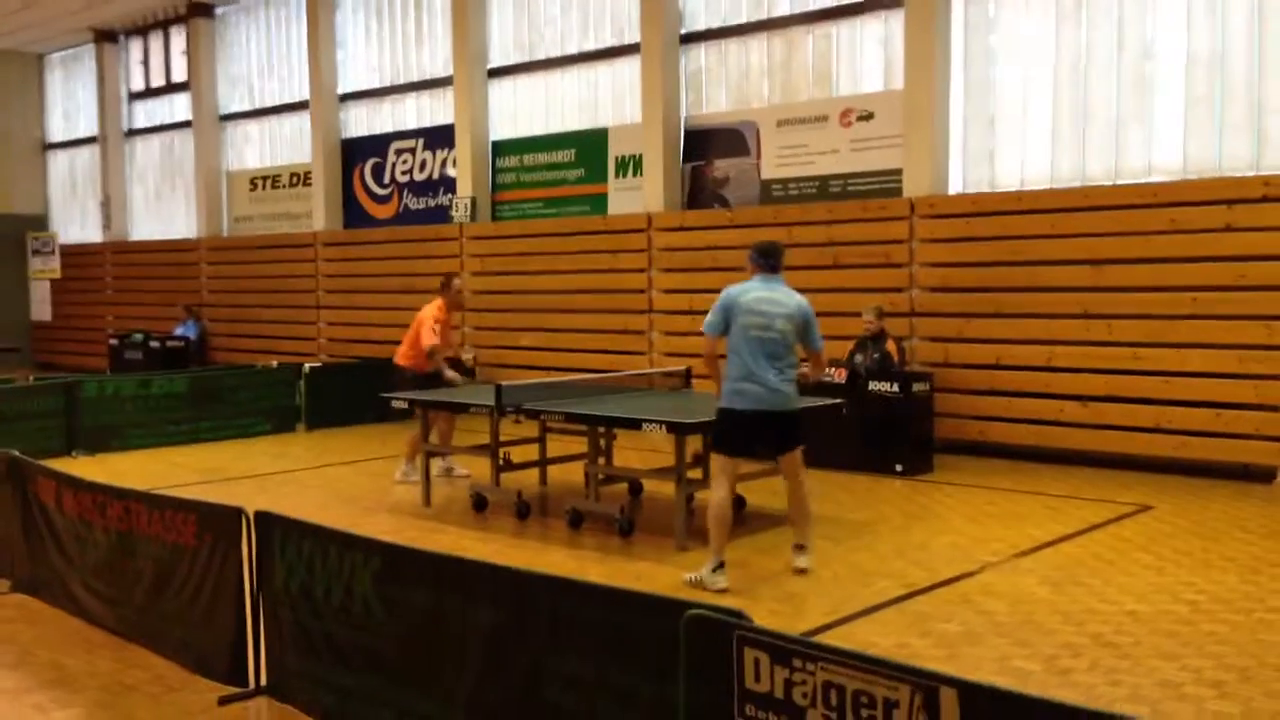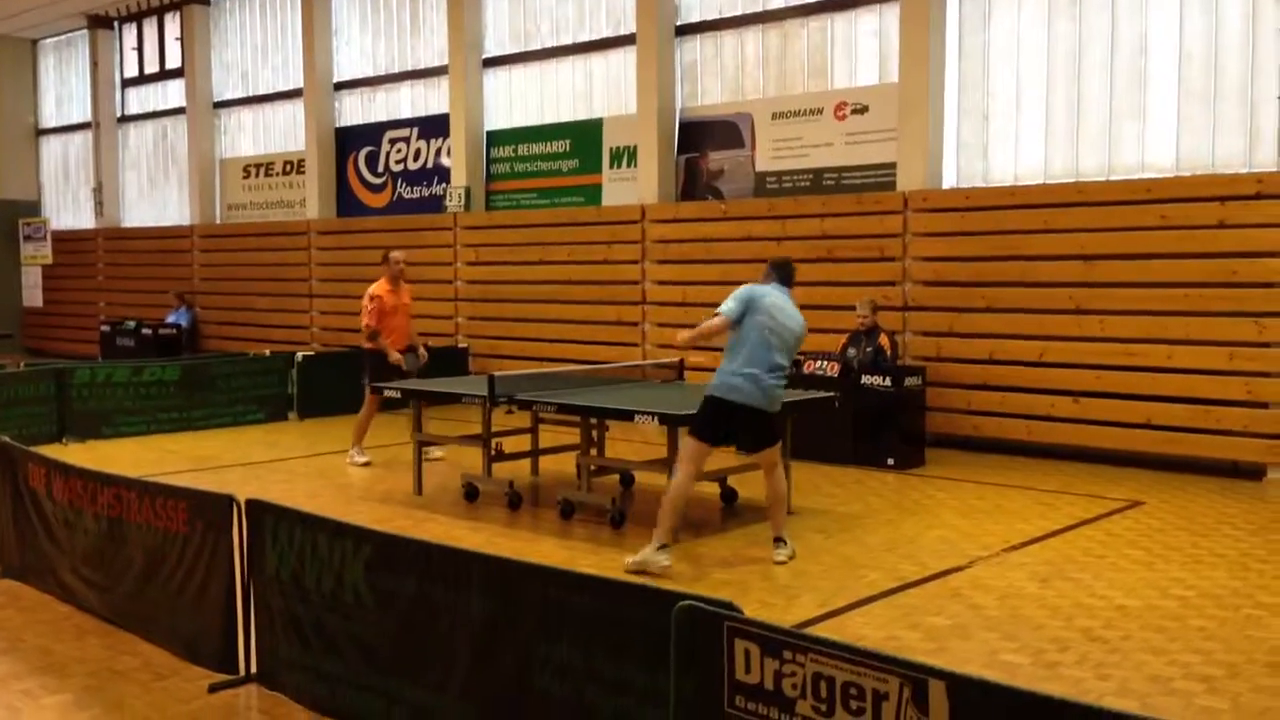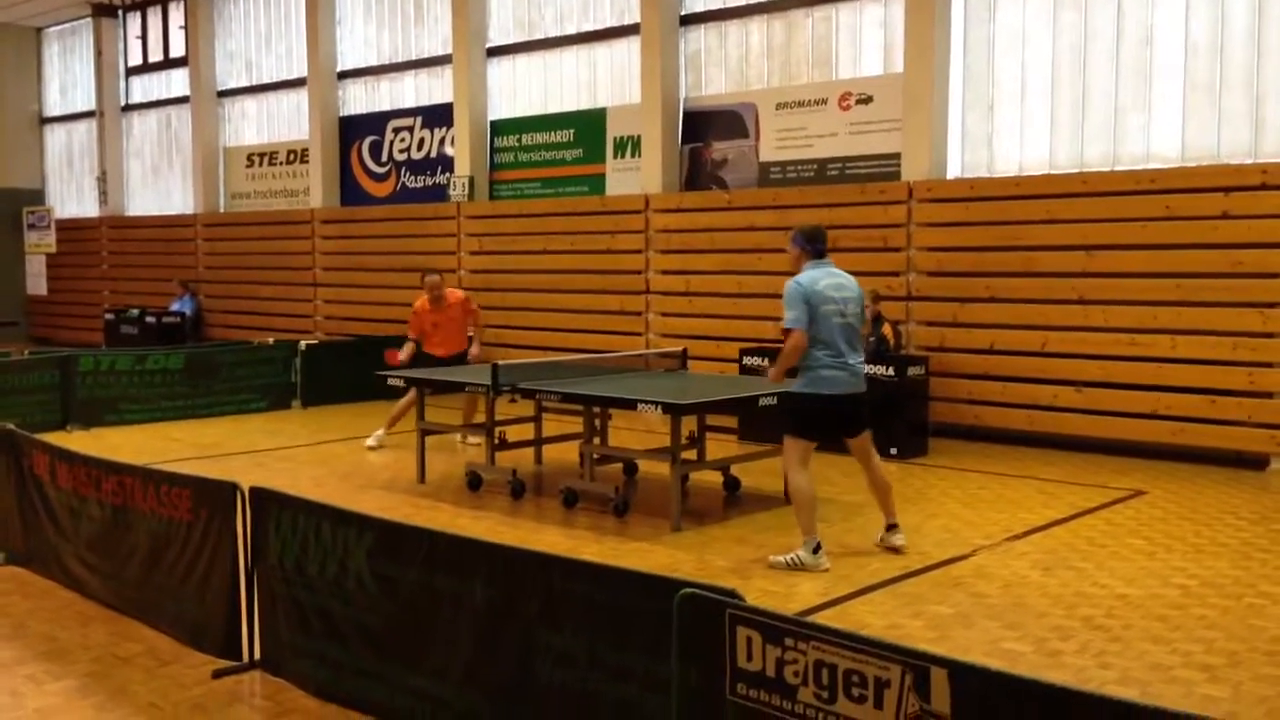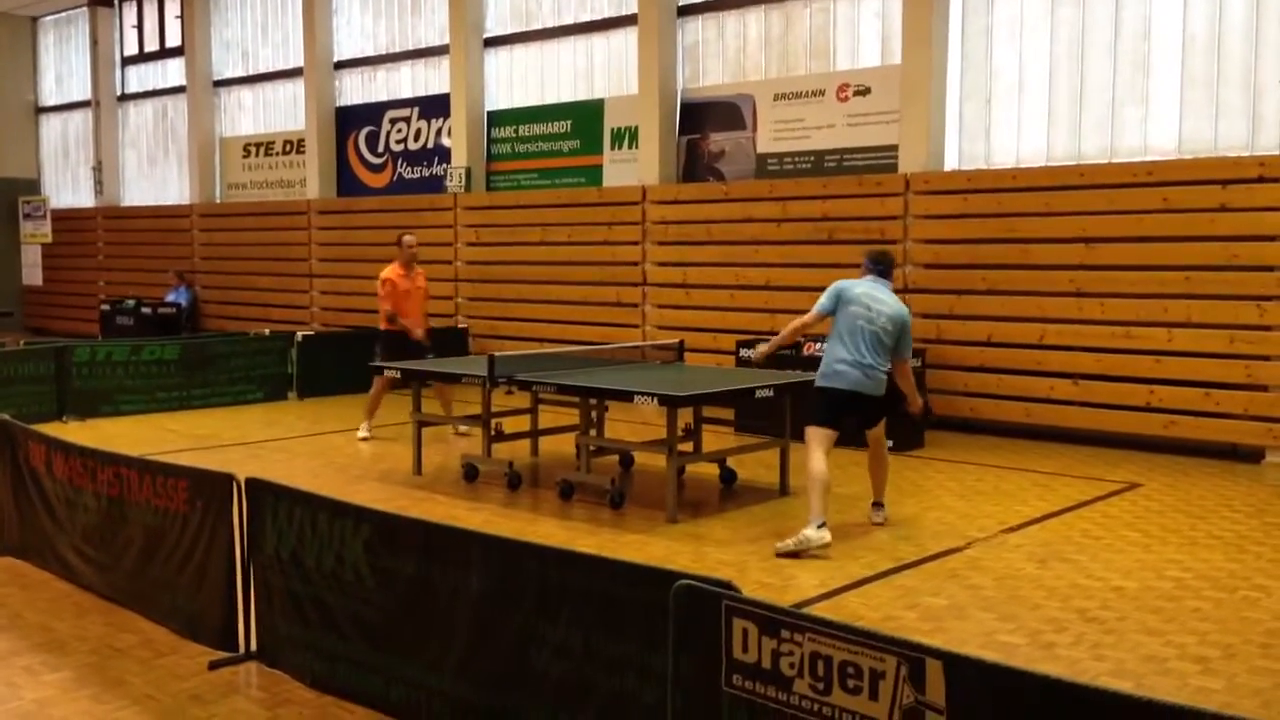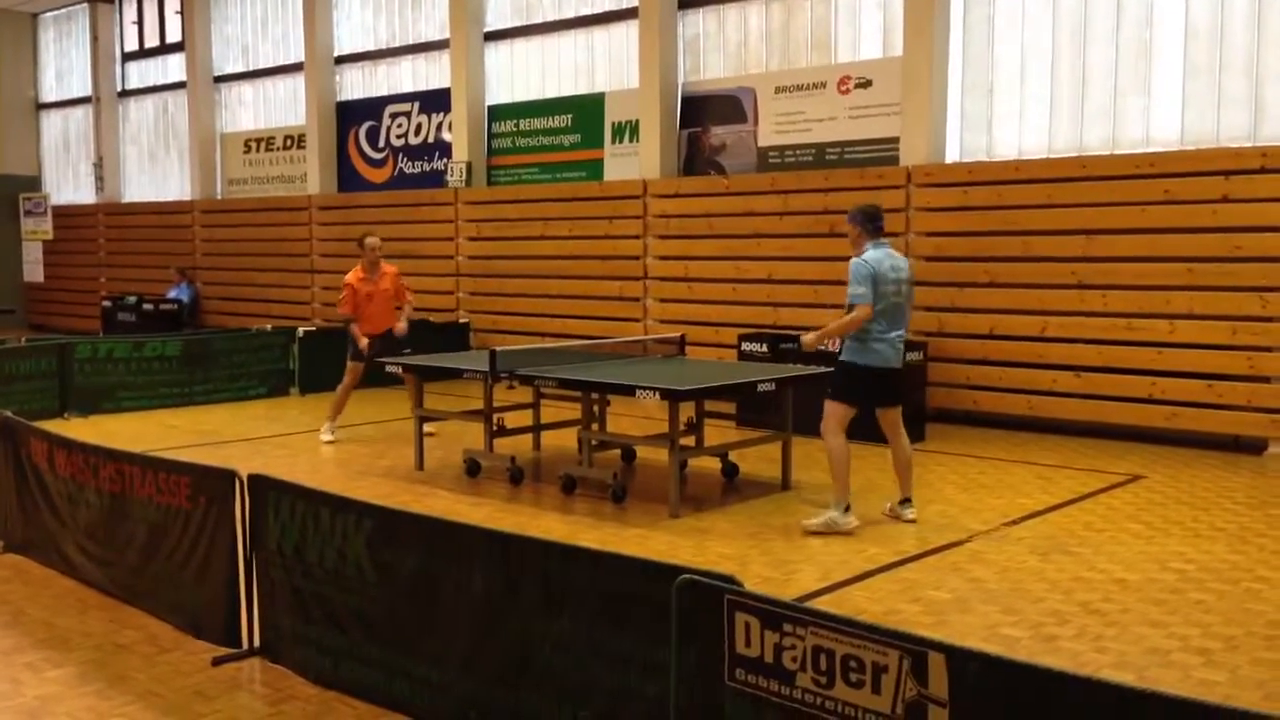
dt=0.7s
person 1, frame 1
left shoulder: (732, 295)
right shoulder: (800, 304)
left elbow: (709, 351)
right elbow: (818, 361)
left wrist: (721, 383)
right wrist: (808, 372)
left hip: (738, 402)
right hip: (783, 403)
left knee: (722, 483)
right knee: (794, 475)
left ankle: (717, 568)
right ankle: (801, 550)
person 1, frame 2
left shoulder: (752, 292)
right shoulder: (799, 322)
left elbow: (717, 325)
left wrist: (688, 337)
left hip: (727, 391)
right hip: (766, 401)
left knee: (686, 467)
right knee: (773, 467)
left ankle: (658, 548)
right ankle: (781, 543)
person 1, frame 3
left shoulder: (798, 285)
right shoulder: (850, 283)
left elbow: (797, 343)
left wrist: (778, 371)
left hip: (816, 387)
right hip: (853, 384)
left knee: (794, 464)
right knee: (867, 457)
left ankle: (812, 550)
right ankle: (893, 529)
person 1, frame 4
left shoulder: (844, 287)
right shoulder: (901, 311)
left elbow: (807, 322)
right elbow: (901, 366)
left wrist: (769, 346)
right wrist: (913, 398)
left hip: (834, 381)
right hip: (873, 387)
left knee: (816, 452)
right knee: (878, 443)
left ankle: (816, 528)
right ankle: (878, 507)
person 1, frame 5
left shoulder: (862, 263)
right shoulder: (901, 262)
left elbow: (862, 315)
left wrist: (819, 336)
left hip: (861, 359)
right hip: (892, 358)
left knee: (832, 428)
right knee: (895, 430)
left ankle: (841, 510)
right ankle: (905, 503)
person 2, frame 1
left shoulder: (445, 312)
right shoulder: (432, 315)
left elbow: (445, 341)
right elbow: (430, 351)
left wrist: (457, 355)
right wrist: (446, 372)
left hip: (428, 370)
right hip: (410, 370)
left knee: (447, 412)
right knee: (428, 418)
left ankle: (445, 463)
right ankle: (407, 468)
person 2, frame 2
left shoulder: (405, 290)
right shoulder: (376, 293)
right elbow: (370, 330)
left wrist: (418, 346)
right wrist: (390, 352)
left hip: (402, 352)
right hip: (379, 355)
right knee: (372, 404)
right ankle: (355, 450)
person 2, frame 3
left shoulder: (461, 299)
right shoulder: (419, 308)
left elbow: (477, 322)
right elbow: (414, 338)
left wrist: (475, 345)
right wrist: (406, 353)
left hip: (460, 355)
right hip: (432, 357)
left knee: (474, 391)
right knee: (413, 397)
left ankle: (464, 433)
right ankle: (382, 433)
person 2, frame 4
left shoulder: (419, 273)
right shoulder: (388, 277)
right elbow: (388, 314)
left wrist: (422, 330)
right wrist: (410, 330)
left hip: (417, 335)
right hip: (393, 336)
right knee: (380, 383)
left ankle: (454, 422)
right ankle: (366, 424)
person 2, frame 5
left shoulder: (393, 273)
right shoulder: (351, 280)
left elbow: (407, 300)
right elbow: (347, 316)
left wrist: (403, 321)
right wrist: (360, 339)
left hip: (390, 333)
right hip: (362, 335)
right knee: (348, 381)
right ankle: (329, 426)
